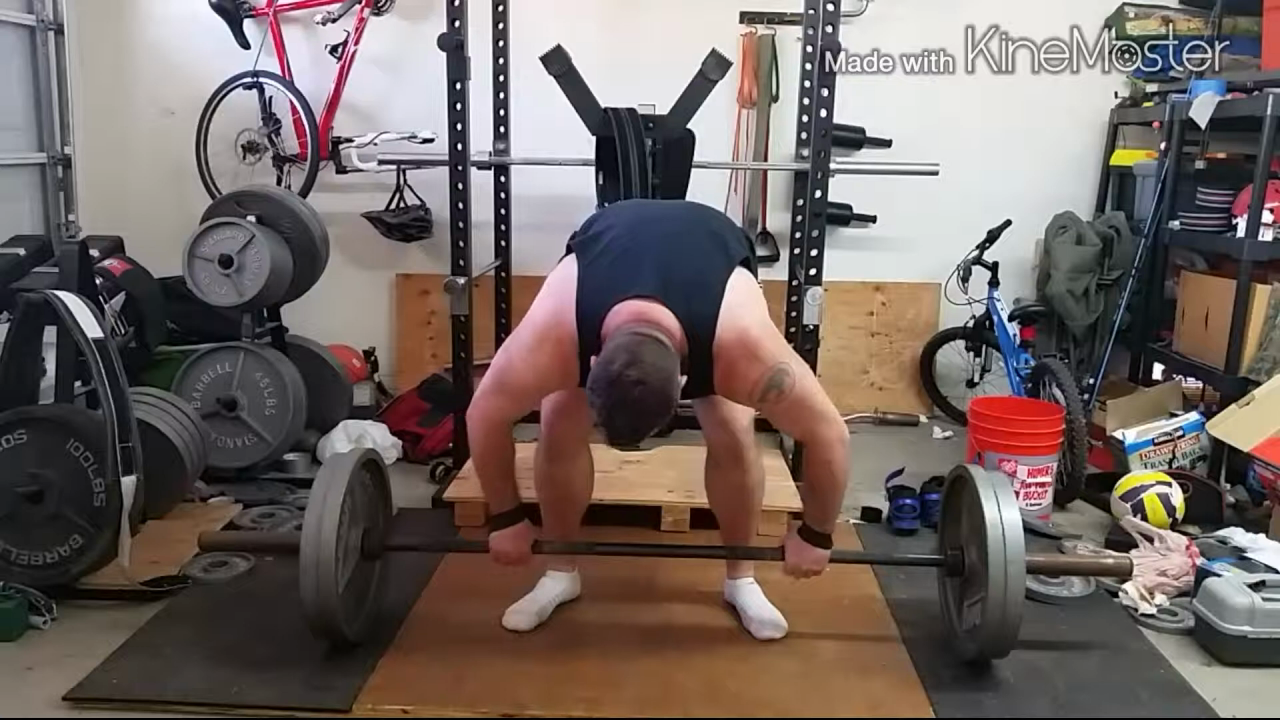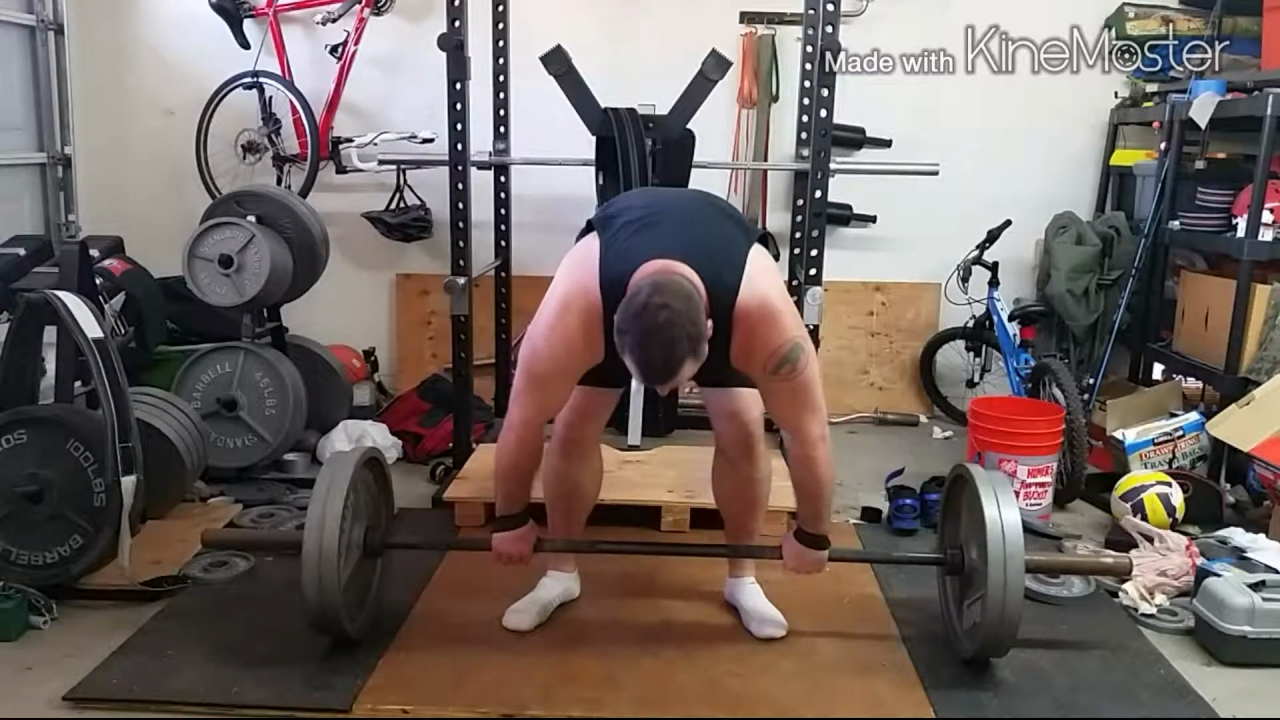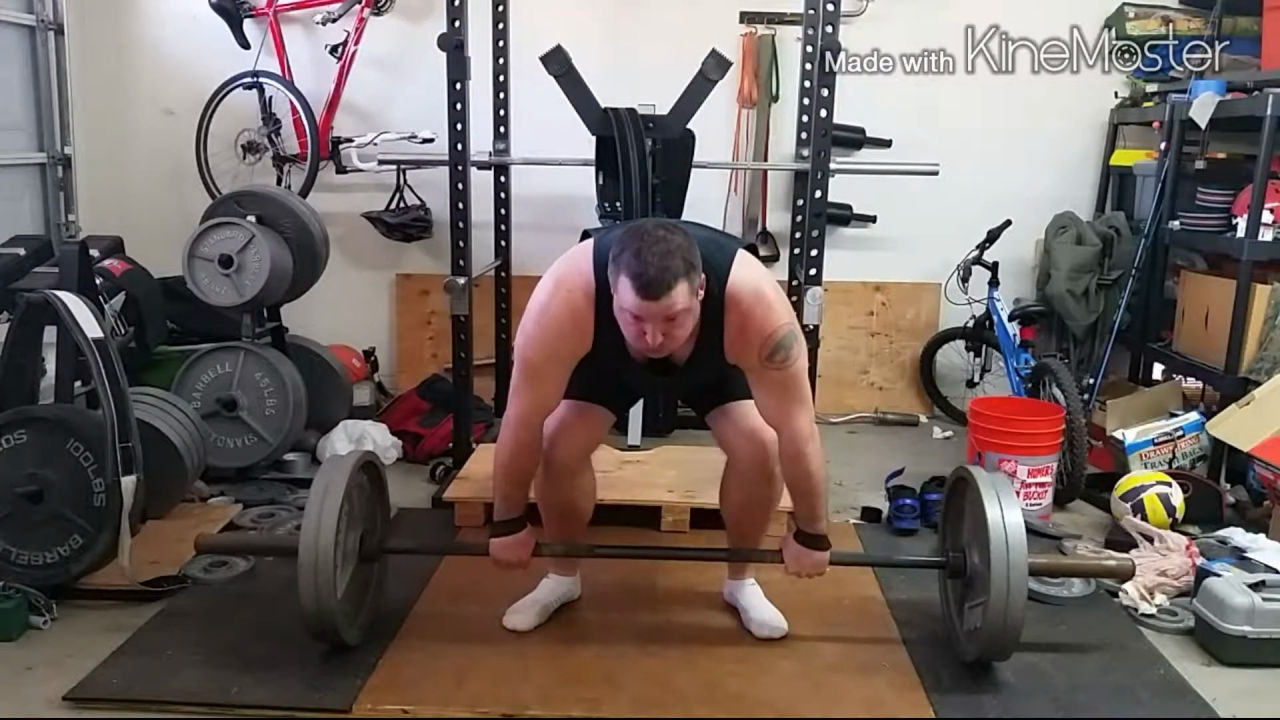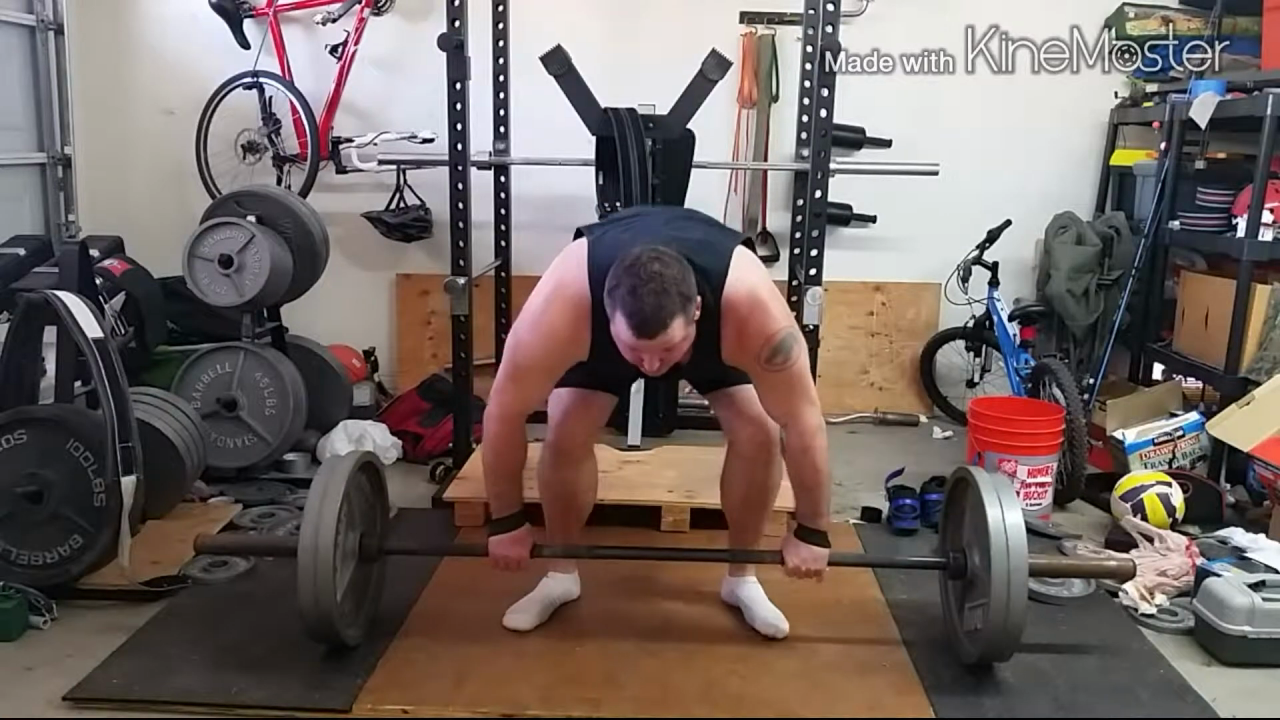
dt=0.7s
person 1, frame 1
left shoulder: (743, 348)
right shoulder: (551, 340)
left elbow: (829, 434)
right elbow: (484, 416)
left wrist: (815, 536)
right wrist: (506, 518)
left knee: (734, 437)
right knee: (558, 429)
left ankle: (740, 577)
right ankle: (560, 571)
person 1, frame 2
left shoulder: (763, 316)
right shoulder: (573, 314)
left elbow: (808, 431)
right elbow: (524, 422)
left wrist: (811, 534)
right wrist: (510, 521)
left hip: (723, 265)
left knee: (743, 432)
right knee: (573, 428)
left ankle: (742, 577)
right ankle: (561, 571)
person 1, frame 3
left shoulder: (753, 302)
right shoulder: (566, 298)
left elbow: (795, 429)
right elbow: (524, 418)
left wrist: (811, 535)
right wrist: (508, 524)
left knee: (761, 451)
right knee: (558, 448)
left ankle: (741, 579)
right ankle: (562, 575)
person 1, frame 4
left shoulder: (751, 309)
right shoulder: (562, 309)
left elbow: (803, 422)
right elbow: (503, 412)
left wrist: (811, 532)
right wrist: (506, 522)
left knee: (759, 432)
right knee: (566, 436)
left ankle: (741, 577)
right ankle: (562, 573)
